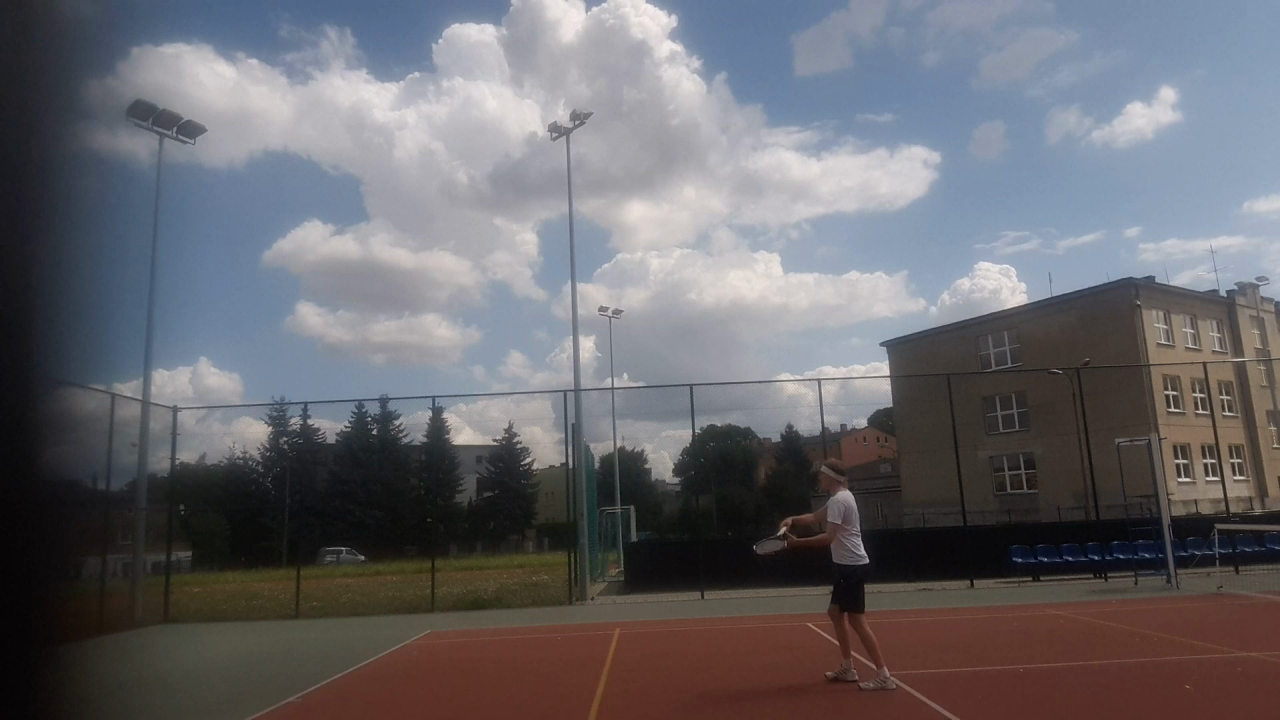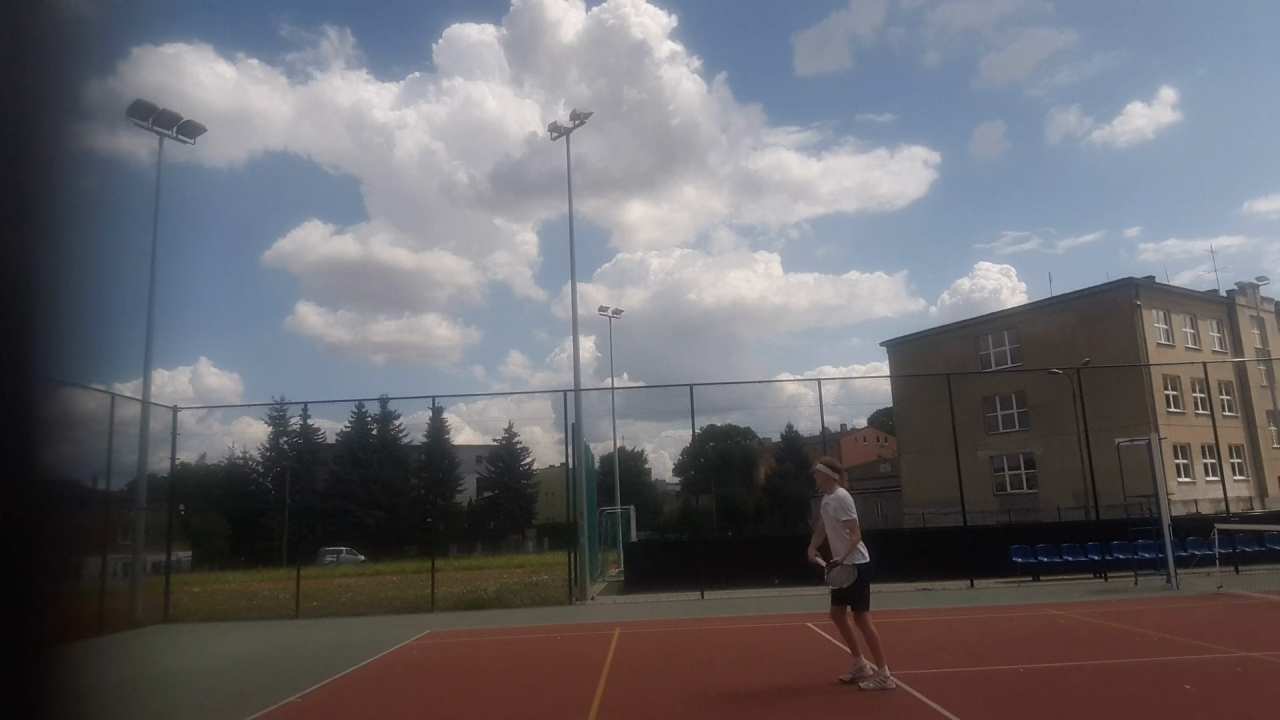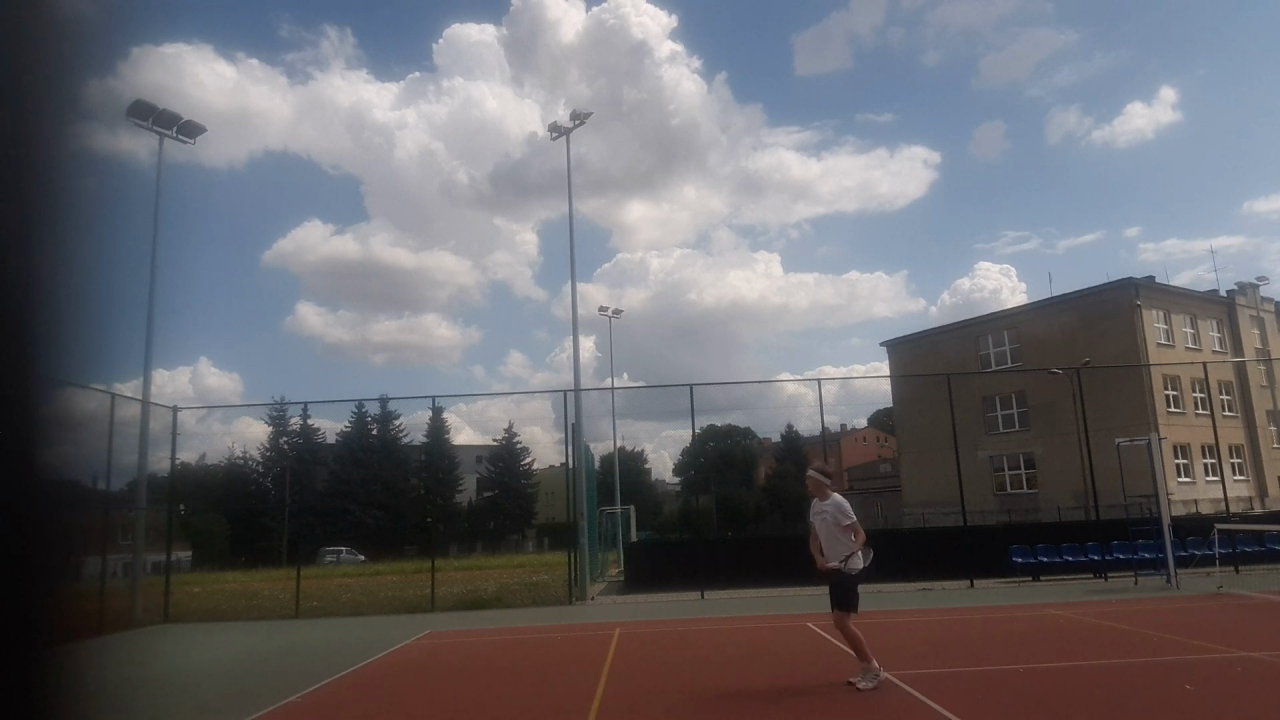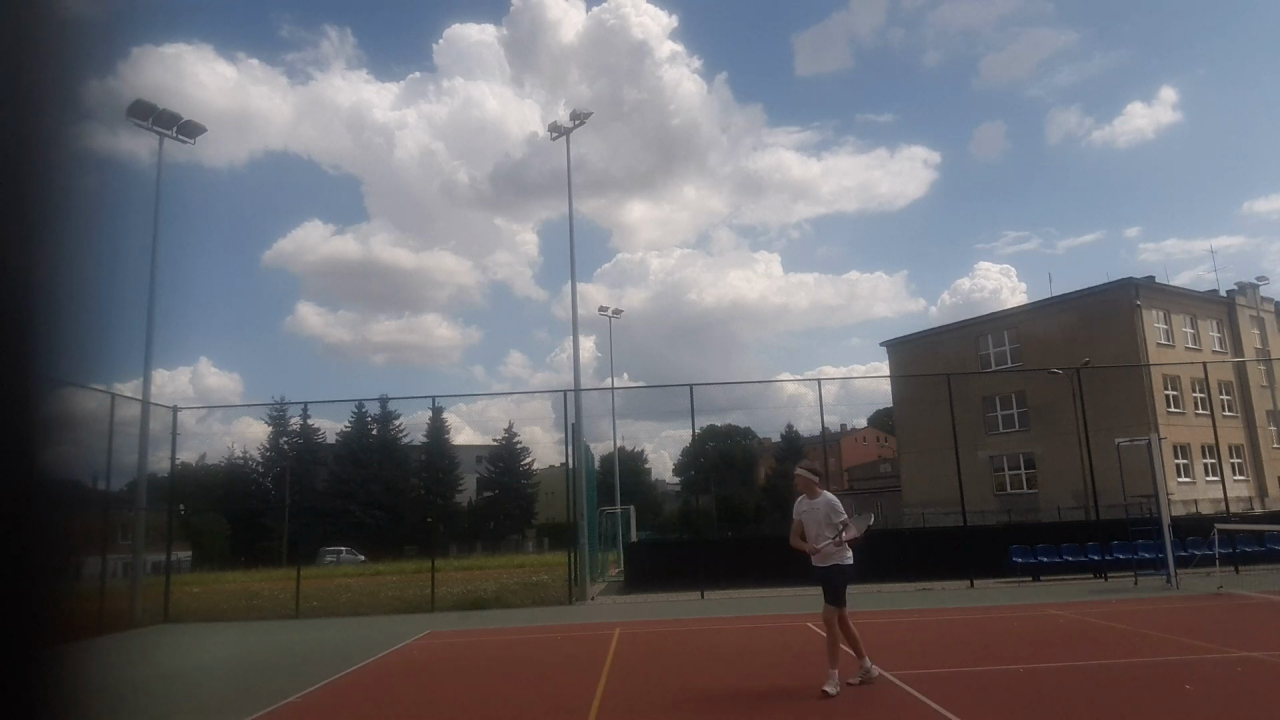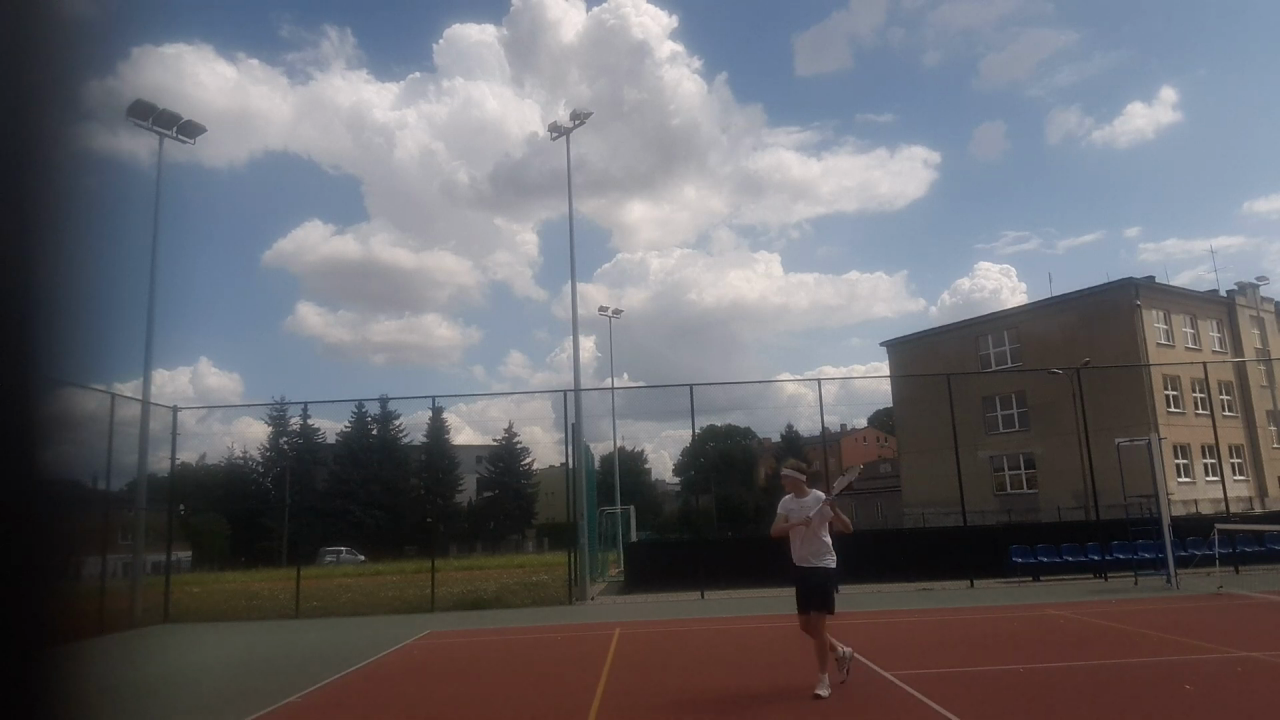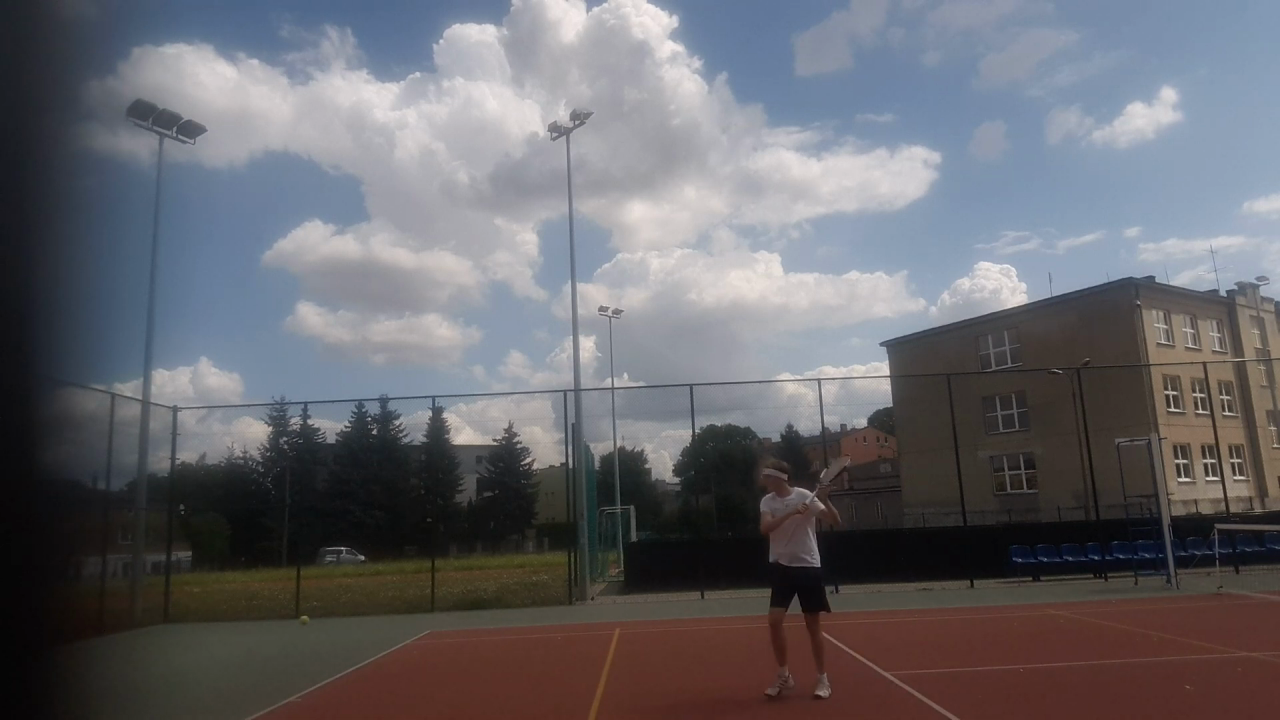
dt=0.2s
person 1, frame 1
left shoulder: (838, 500)
right shoulder: (839, 497)
left elbow: (829, 537)
right elbow: (817, 518)
left wrist: (800, 541)
right wrist: (792, 520)
left hip: (852, 566)
right hip: (847, 566)
left knee: (856, 621)
right knee: (835, 614)
left ankle: (884, 675)
right ankle: (847, 667)
person 1, frame 2
left shoulder: (841, 498)
right shoulder: (827, 498)
left elbow: (855, 532)
right elbow: (820, 529)
left wrist: (844, 558)
right wrist: (812, 548)
left hip: (855, 565)
right hip: (839, 566)
left knee: (862, 620)
right knee: (836, 614)
left ankle: (884, 675)
right ankle: (861, 665)
person 1, frame 3
left shoulder: (839, 503)
right shoulder: (815, 505)
left elbow: (860, 534)
right elbow: (814, 539)
left wrist: (853, 555)
right wrist: (819, 558)
left hip: (850, 568)
right hip: (834, 569)
left knee: (841, 622)
right knee: (842, 622)
left ankle: (873, 669)
right ankle: (868, 668)
person 1, frame 4
left shoulder: (829, 501)
right shoulder: (800, 503)
right elbow: (793, 538)
right wrist: (807, 547)
left hip: (839, 564)
right hip: (821, 566)
left knee: (829, 617)
right knee: (841, 619)
left ankle: (833, 677)
right ankle: (866, 667)
person 1, frame 5
left shoulder: (820, 499)
right shoulder: (786, 502)
left elbow: (847, 528)
right elbow: (774, 532)
left wrist: (833, 510)
right wrist: (795, 523)
left hip: (823, 567)
right hip: (802, 568)
left knee: (818, 625)
right knee: (805, 625)
left ankle: (823, 678)
right ankle: (842, 653)
person 1, frame 6
left shoulder: (805, 496)
right shoulder: (767, 501)
left elbow: (834, 521)
right elbow: (765, 528)
left wrist: (826, 501)
right wrist: (790, 512)
left hip: (808, 567)
right hip: (782, 568)
left knee: (813, 626)
right knee: (774, 621)
left ankle: (822, 679)
right ankle: (783, 675)
